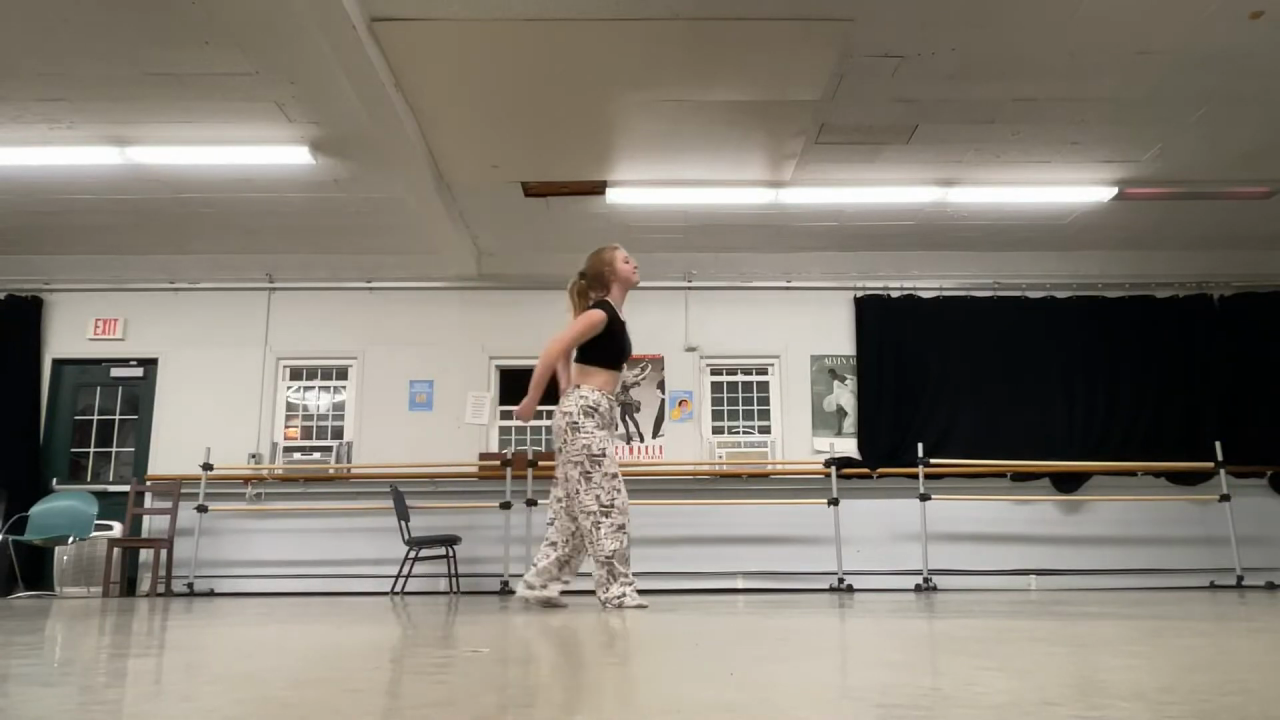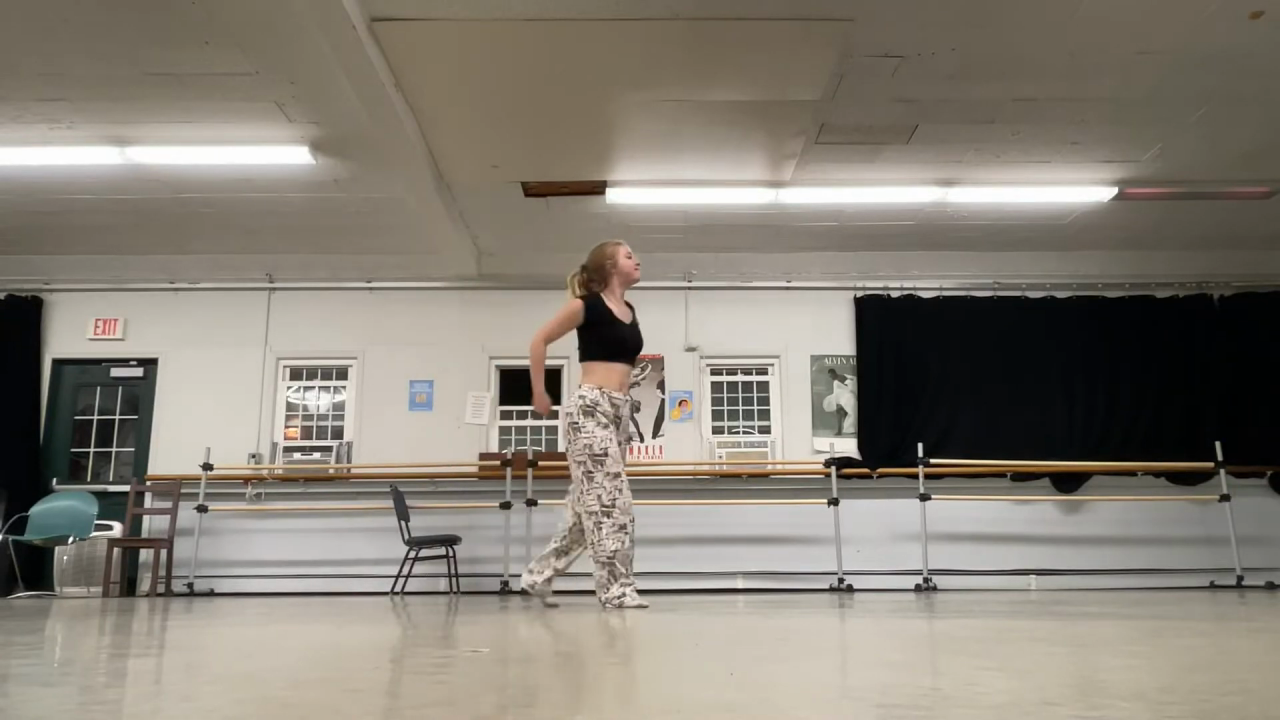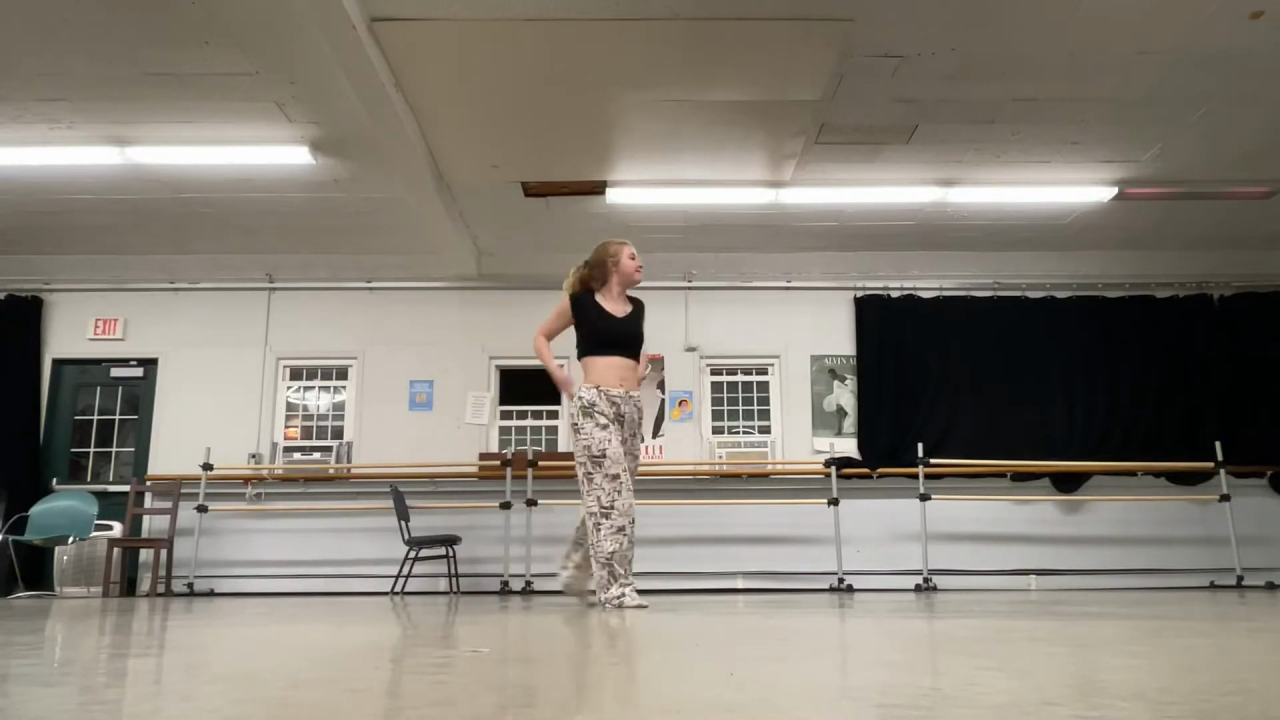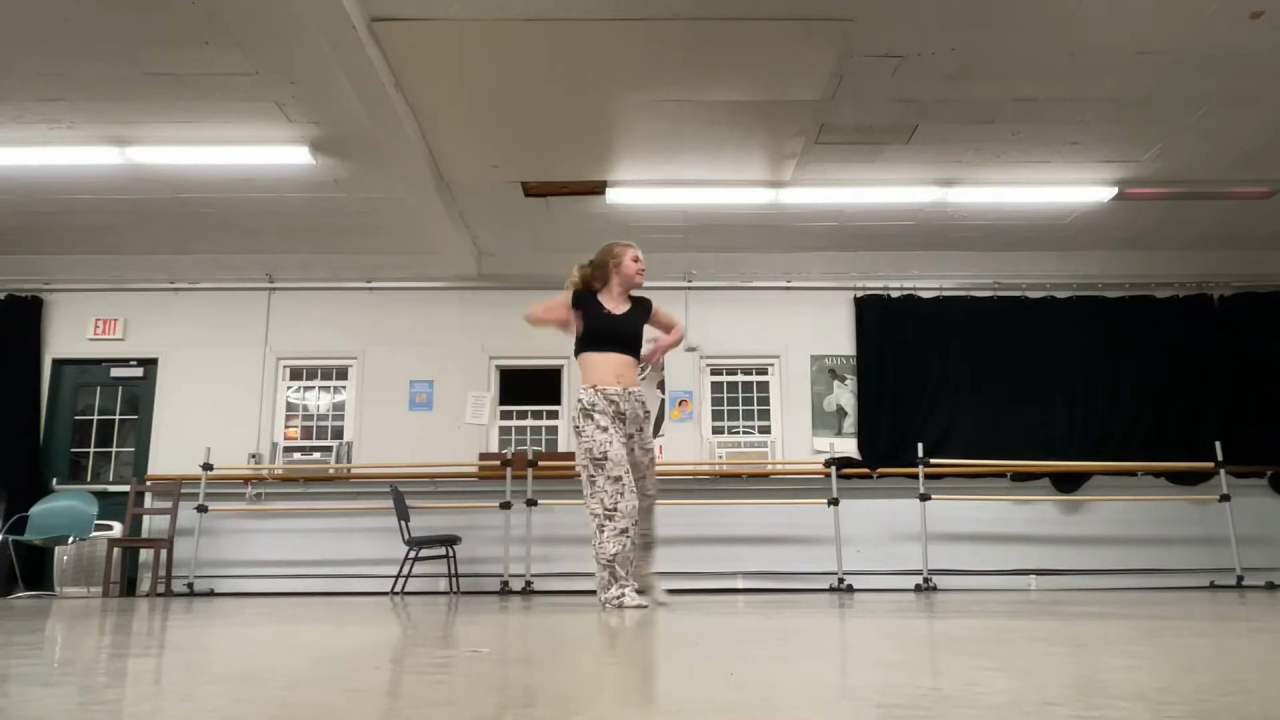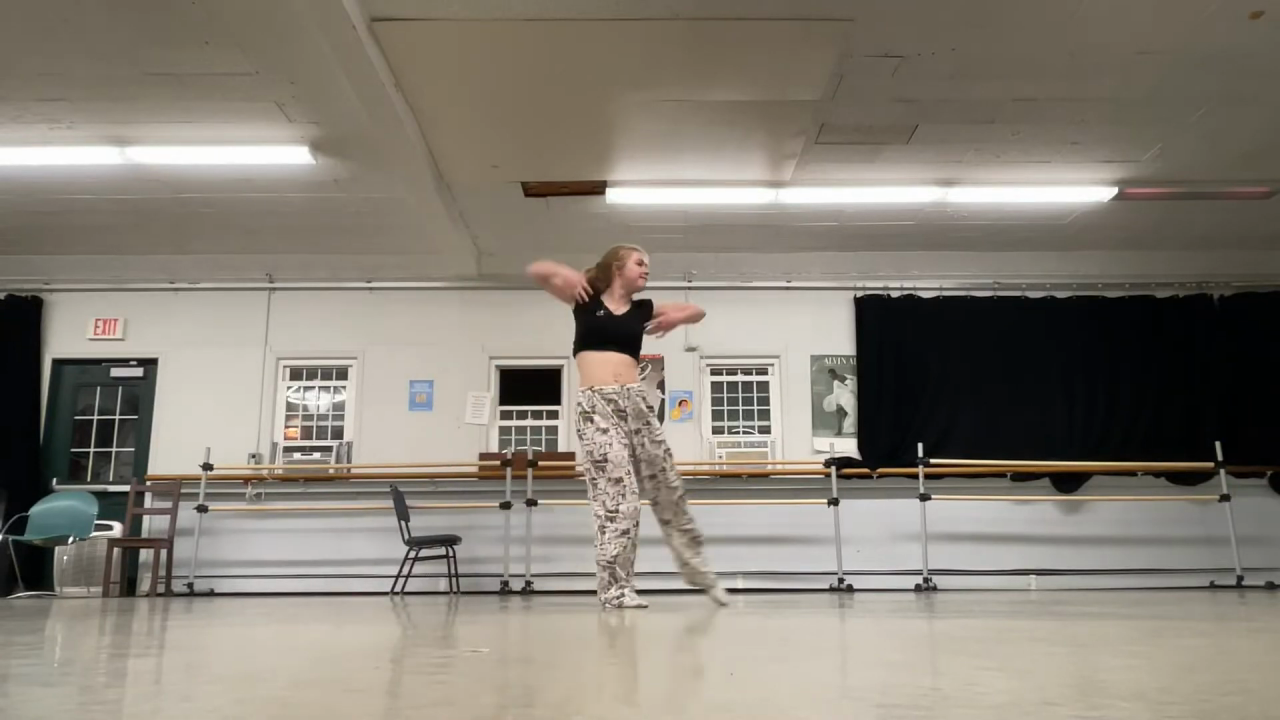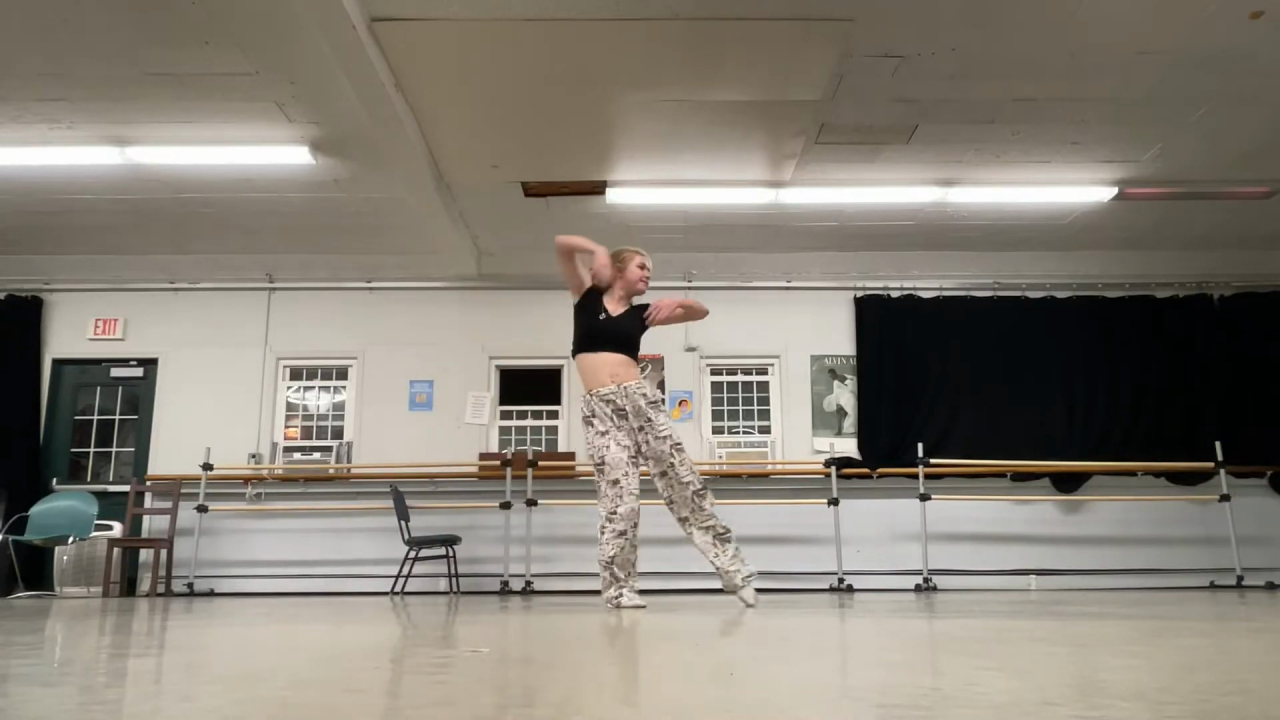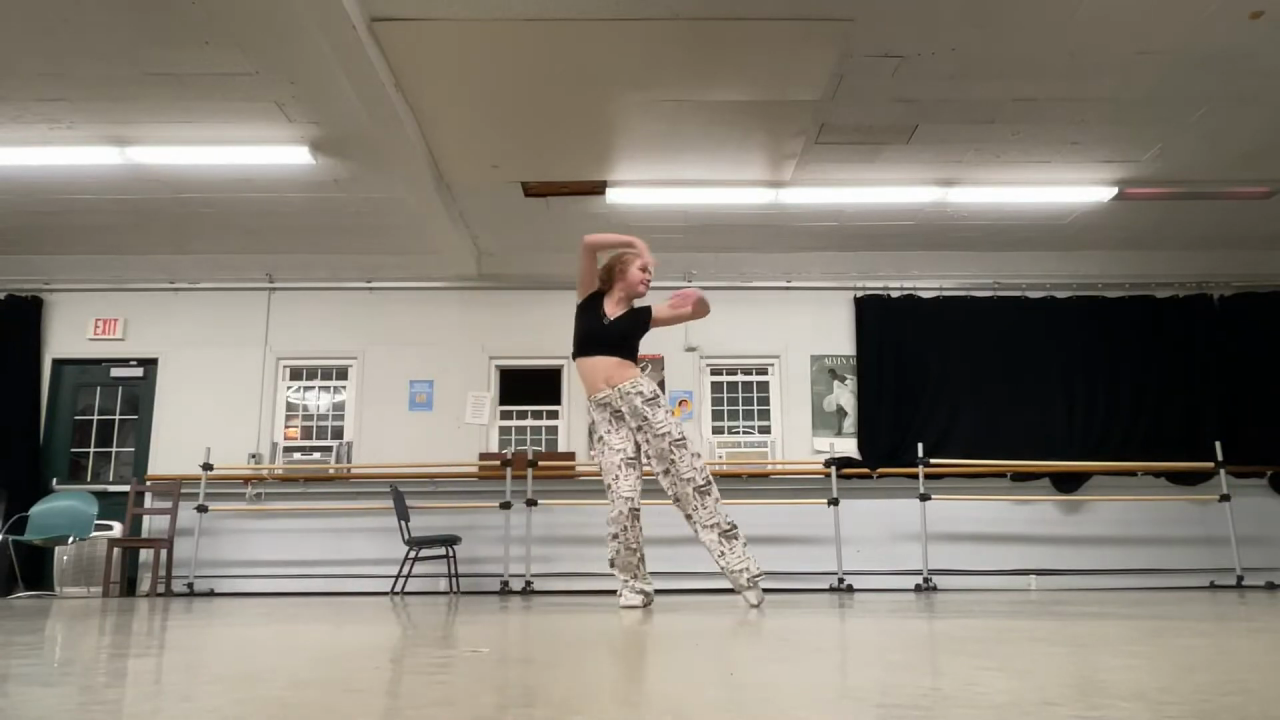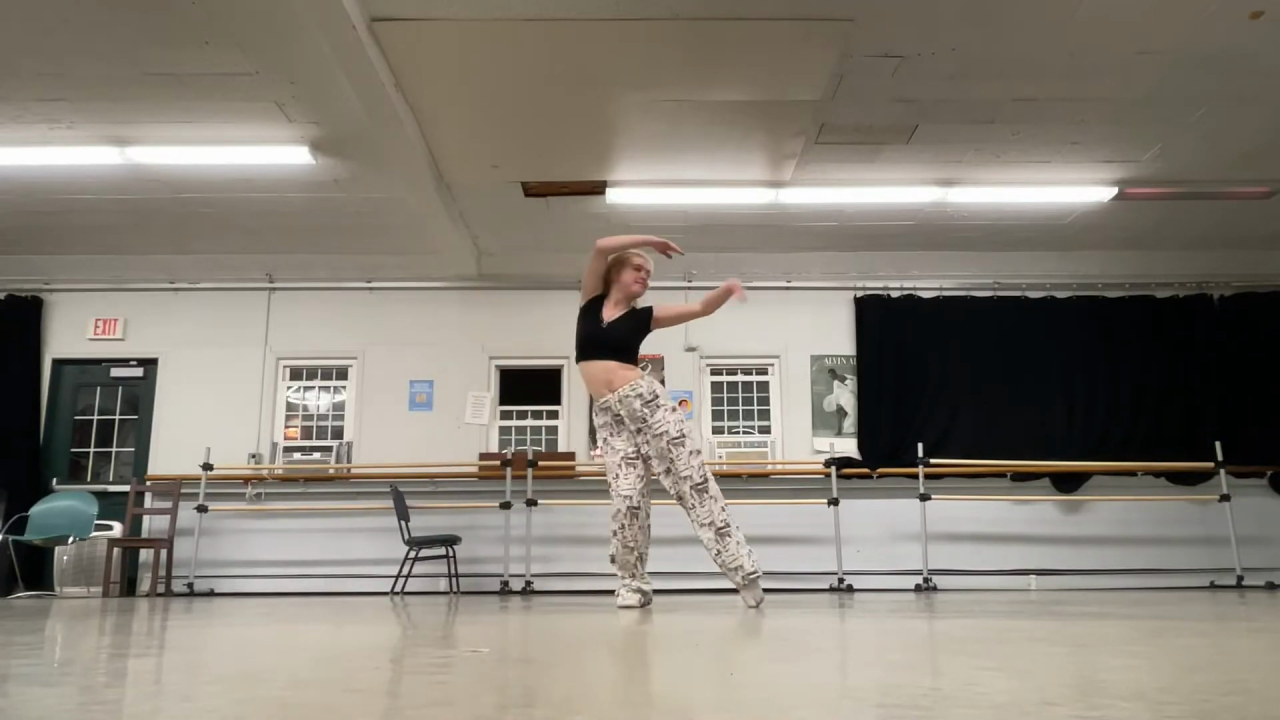
dt=0.1s
person 1, frame 1
left shoulder: (611, 313)
right shoulder: (600, 313)
left elbow: (562, 354)
right elbow: (553, 350)
right wrist: (531, 399)
left hip: (594, 413)
right hip: (587, 411)
left knee: (572, 506)
right knee: (606, 500)
left ankle: (540, 582)
right ankle: (614, 588)
person 1, frame 2
left shoulder: (628, 311)
right shoulder: (587, 304)
right elbow: (539, 340)
right wrist: (539, 392)
left hip: (620, 410)
right hip: (592, 407)
left knee: (593, 502)
right knee: (609, 499)
left ankle: (541, 573)
right ankle: (615, 588)
person 1, frame 3
left shoulder: (637, 306)
right shoulder: (580, 302)
right elbow: (541, 337)
left wrist: (640, 369)
right wrist: (555, 370)
left hip: (629, 408)
right hip: (594, 406)
left knee: (608, 501)
right knee: (610, 500)
left ankle: (577, 570)
right ankle: (616, 588)
person 1, frame 4
left shoulder: (641, 305)
right shoulder: (580, 298)
left elbow: (676, 329)
right elbow: (534, 314)
left wrist: (664, 344)
right wrist: (559, 317)
left hip: (634, 405)
right hip: (593, 405)
left knee: (642, 496)
right knee: (613, 499)
left ankle: (641, 573)
right ankle: (614, 587)
person 1, frame 5
left shoulder: (644, 307)
right shoulder: (584, 297)
left elbow: (697, 311)
right elbow: (536, 271)
left wrist: (677, 317)
right wrist: (564, 272)
left hip: (637, 403)
right hip: (595, 407)
left knee: (669, 494)
right knee: (616, 500)
left ankle: (698, 573)
right ankle: (615, 588)
person 1, frame 6
left shoulder: (642, 313)
right shoulder: (588, 297)
left elbow: (700, 311)
right elbow: (563, 244)
left wrist: (678, 304)
right wrist: (597, 251)
left hip: (641, 402)
right hip: (599, 410)
left knee: (687, 487)
right knee: (619, 500)
left ankle: (734, 572)
right ankle: (619, 586)
person 1, frame 7
left shoulder: (643, 315)
right shoulder: (589, 299)
left elbow: (700, 311)
right elbow: (590, 243)
left wrist: (695, 294)
right wrist: (636, 243)
left hip: (642, 399)
right hip: (604, 411)
left knee: (693, 483)
right knee: (624, 499)
left ankle: (742, 570)
right ankle: (632, 585)
person 1, frame 8
left shoulder: (642, 317)
right shoulder: (590, 304)
left elbow: (701, 309)
right elbow: (600, 248)
left wrist: (728, 288)
right wrist: (651, 242)
left hip: (645, 402)
right hip: (608, 416)
left knee: (694, 484)
right knee: (628, 498)
left ankle: (741, 571)
right ankle: (633, 586)
